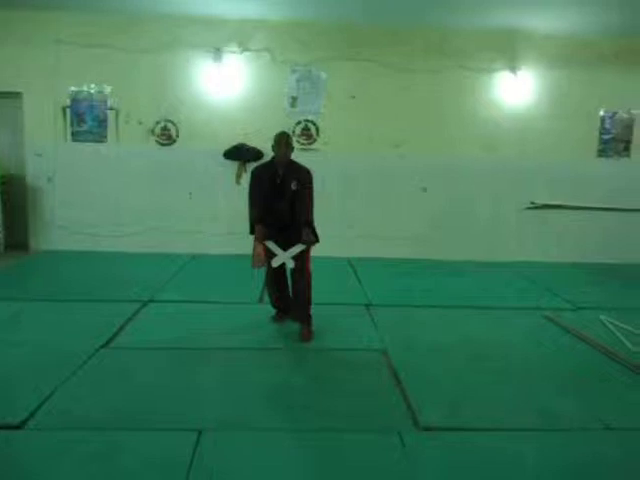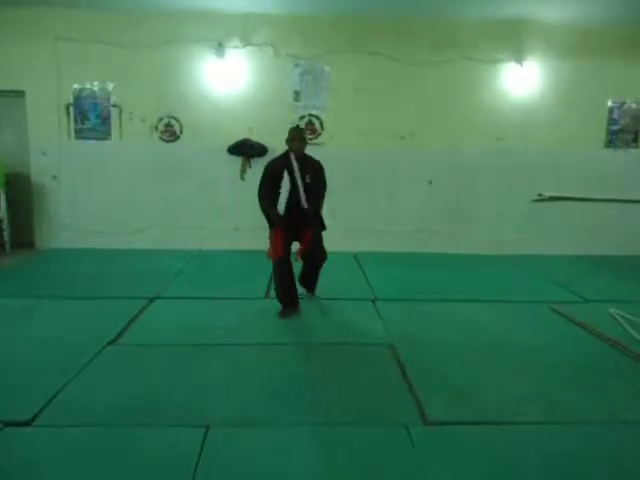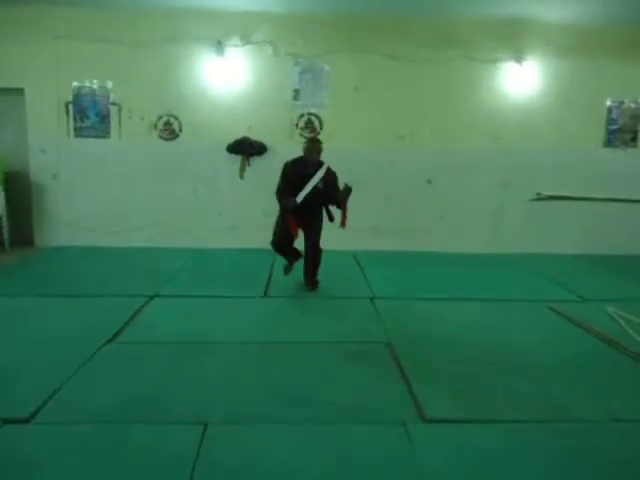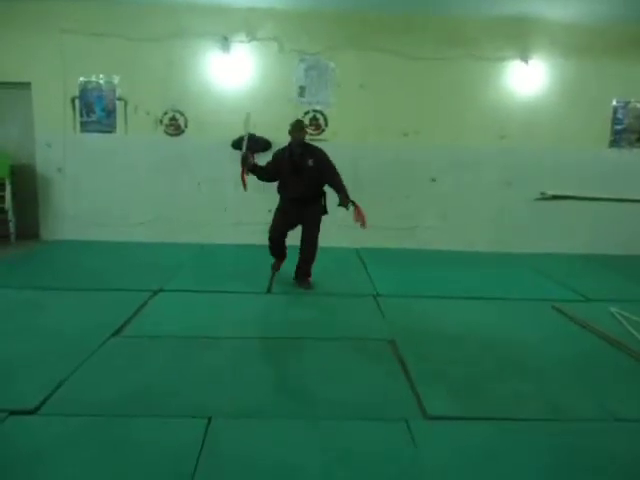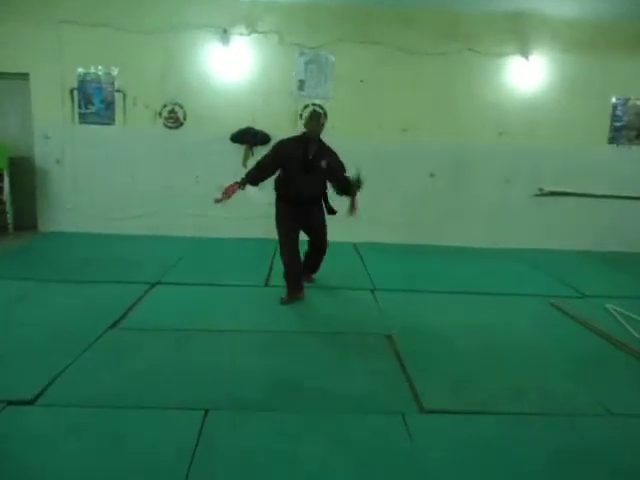
dt=1s
person 1, frame 1
left shoulder: (302, 173)
right shoulder: (260, 173)
left elbow: (305, 204)
right elbow: (256, 204)
left wrist: (306, 229)
right wrist: (258, 229)
left hip: (297, 231)
right hip: (271, 231)
left knee: (301, 274)
right knee: (274, 274)
left ankle: (304, 321)
right ankle: (283, 308)
person 1, frame 2
left shoulder: (315, 166)
right shoulder: (274, 165)
left elbow: (319, 193)
right elbow: (264, 194)
left wrist: (312, 210)
right wrist: (272, 213)
left hip: (307, 220)
right hip: (282, 220)
left knee: (317, 256)
right knee: (281, 262)
left ankle: (307, 282)
right ankle: (289, 303)
person 1, frame 3
left shoulder: (327, 173)
right shoulder: (291, 167)
left elbow: (334, 197)
right elbow: (282, 191)
left wrist: (343, 195)
right wrist: (288, 203)
left hip: (312, 213)
right hip: (291, 209)
left knee: (313, 247)
right knee: (279, 241)
left ankle: (310, 280)
right ankle: (293, 256)
person 1, frame 4
left shoulder: (316, 153)
right shoulder: (281, 155)
left elbow: (331, 174)
right elbow: (269, 175)
left wrist: (342, 194)
right wrist: (251, 167)
left hip: (312, 203)
right hip: (289, 201)
left knee: (309, 240)
right knee: (275, 233)
left ankle: (302, 275)
right ankle: (279, 257)
person 1, frame 5
left shoulder: (328, 154)
right shoulder: (286, 146)
left elbow: (340, 180)
right elbow: (264, 167)
left wrist: (351, 188)
right wrist: (242, 183)
left hip: (313, 205)
right hip: (288, 203)
left knee: (319, 244)
right knee: (288, 246)
left ankle: (308, 270)
right ankle: (295, 289)
